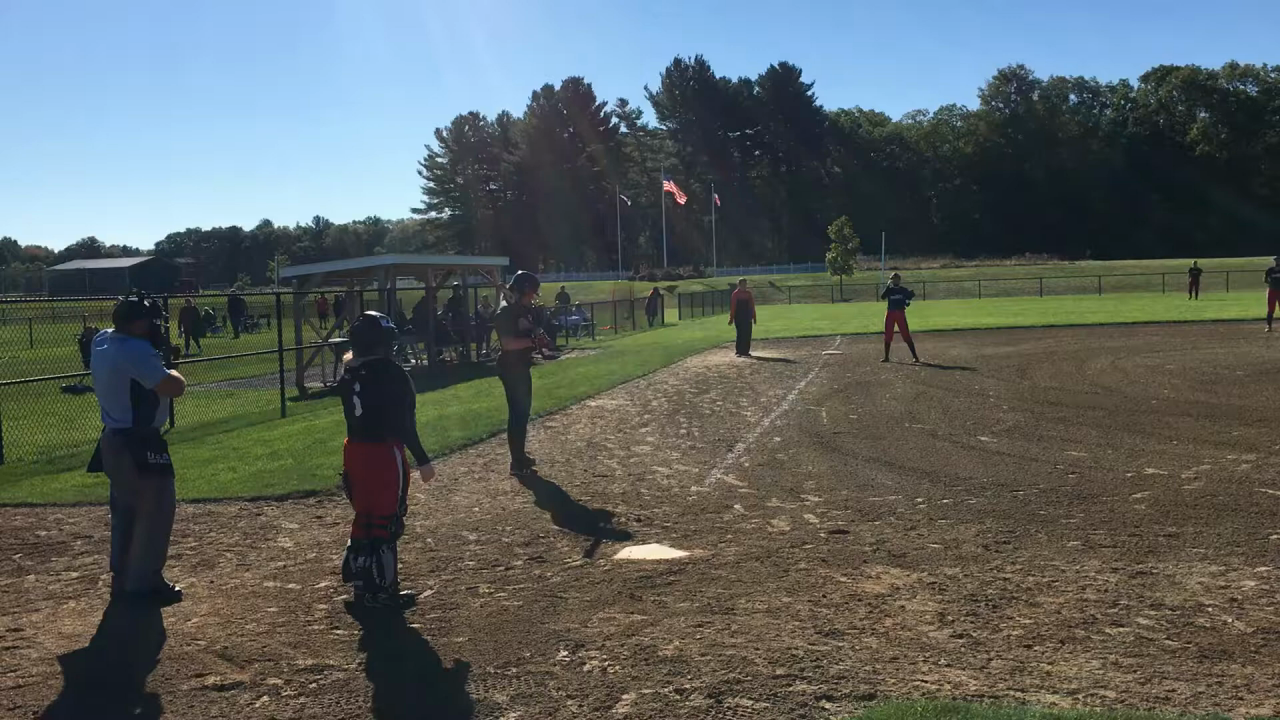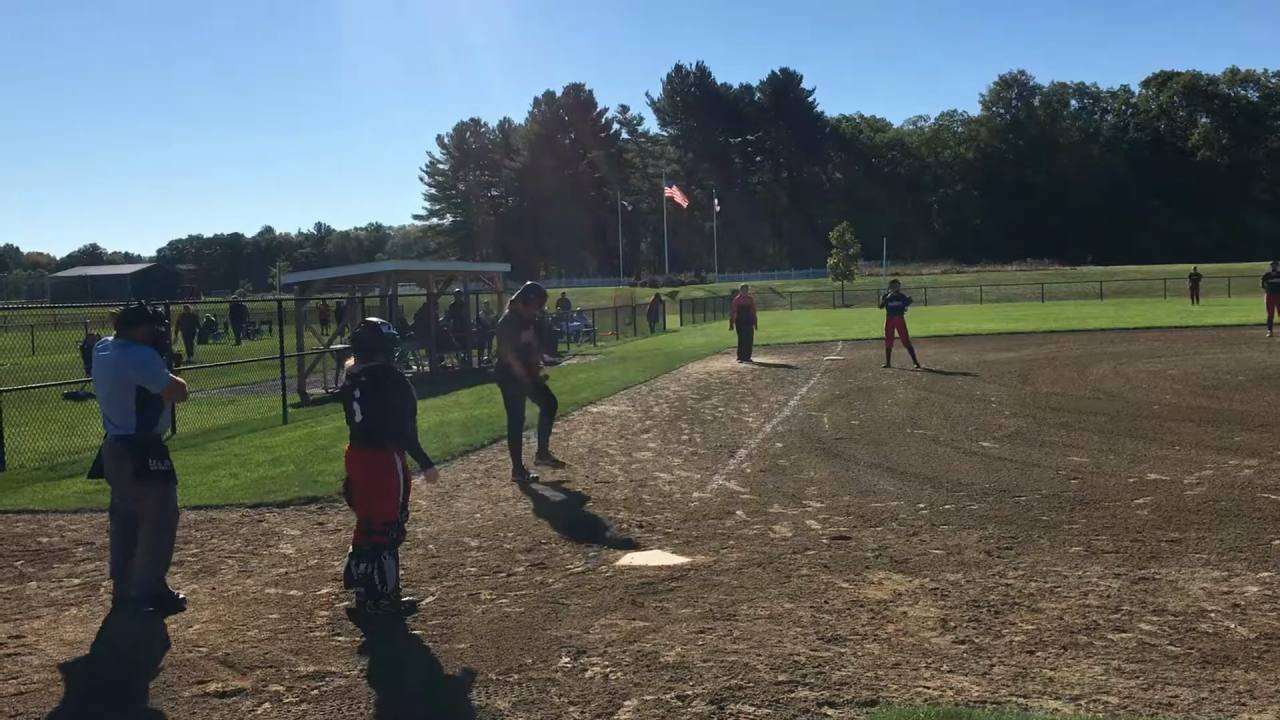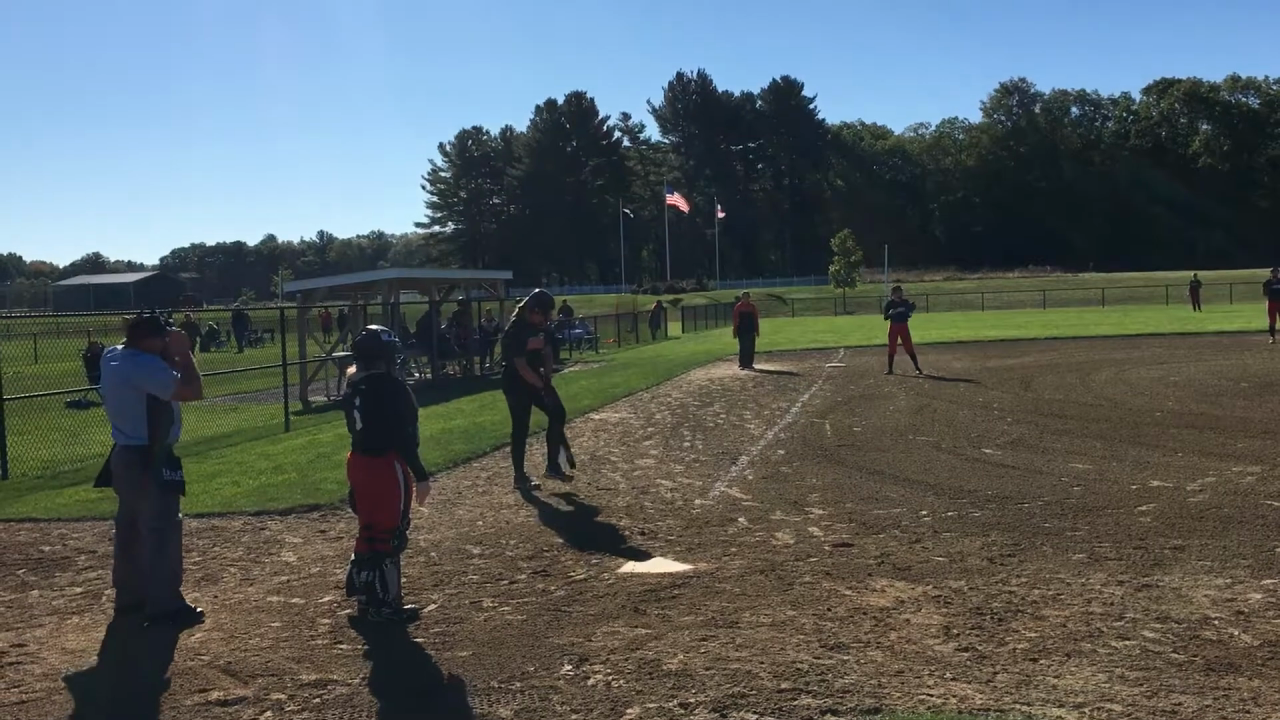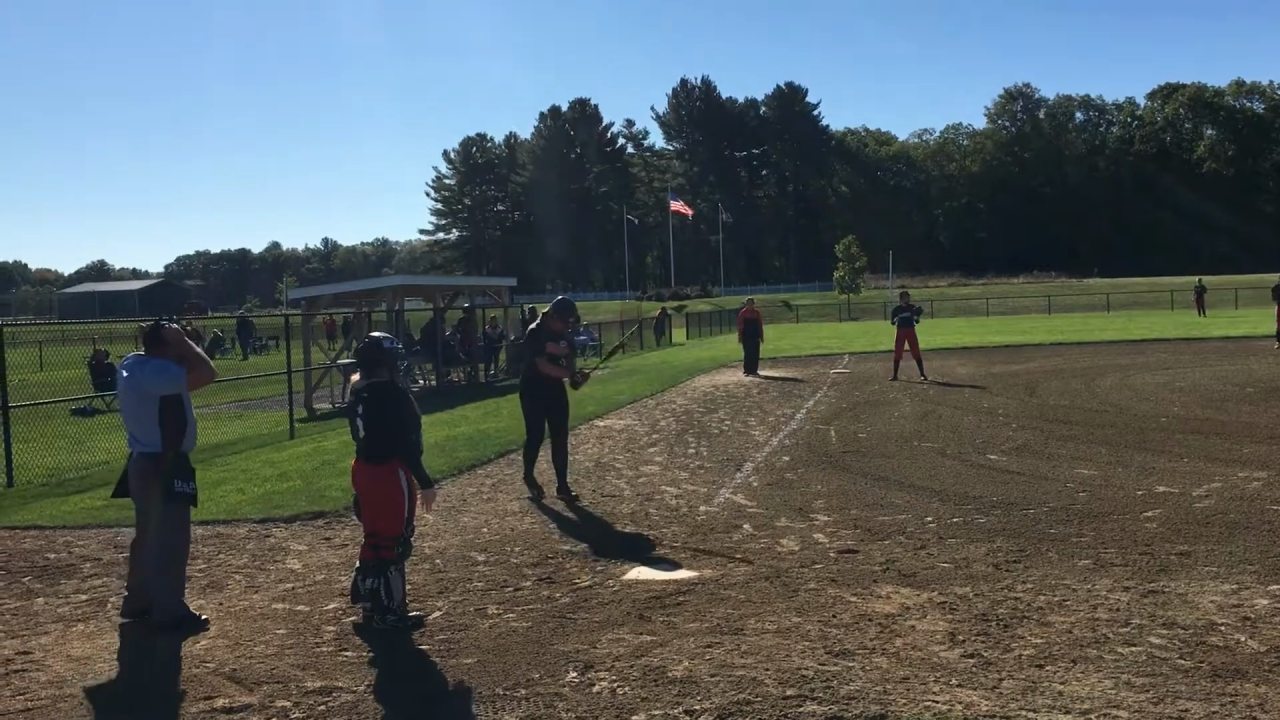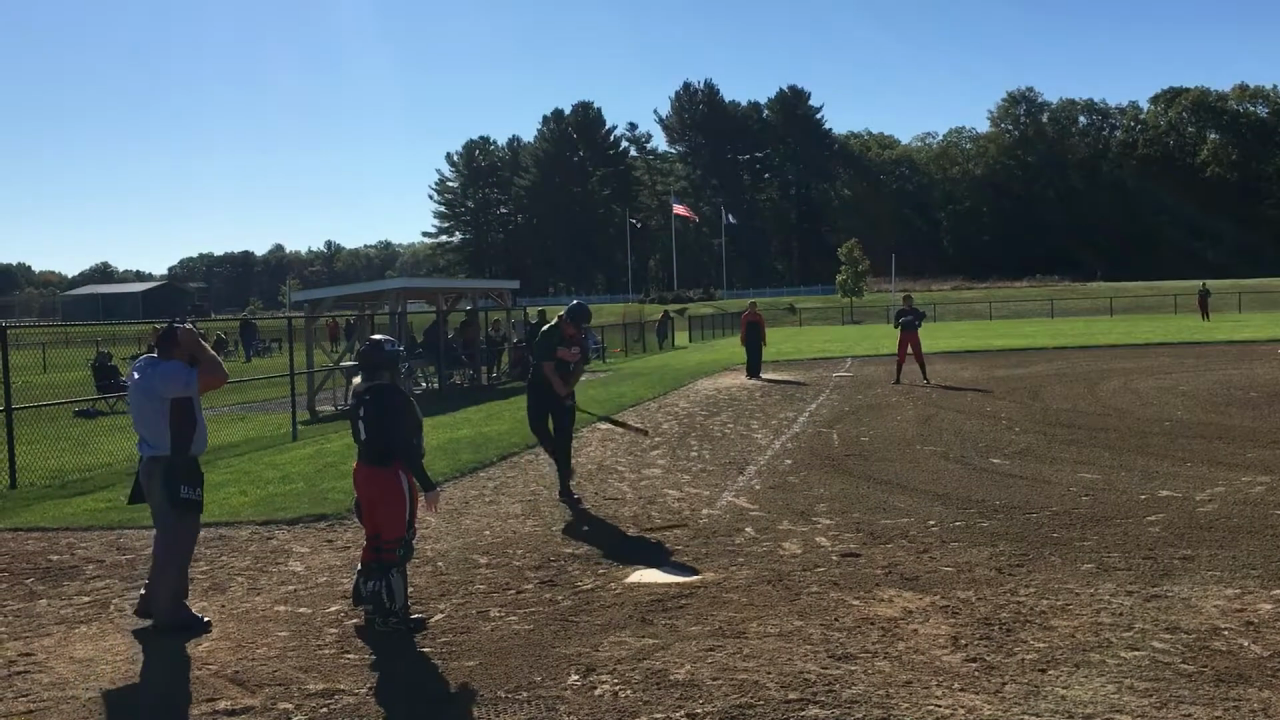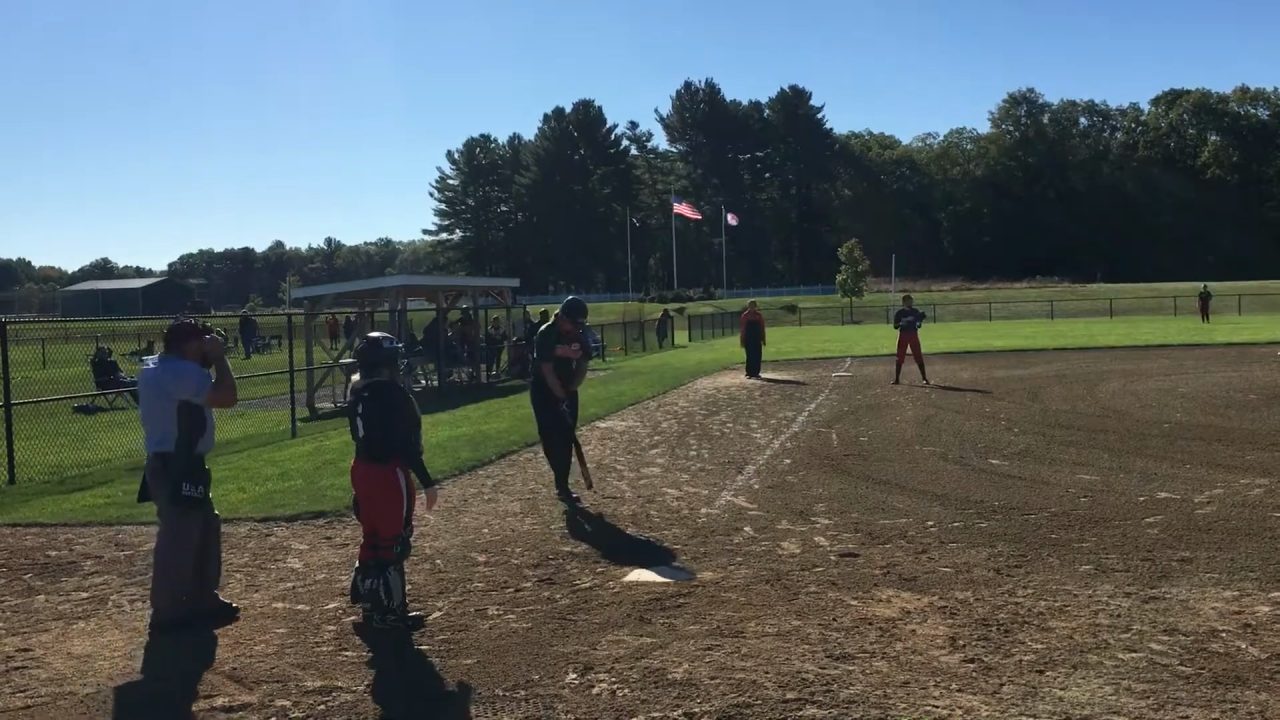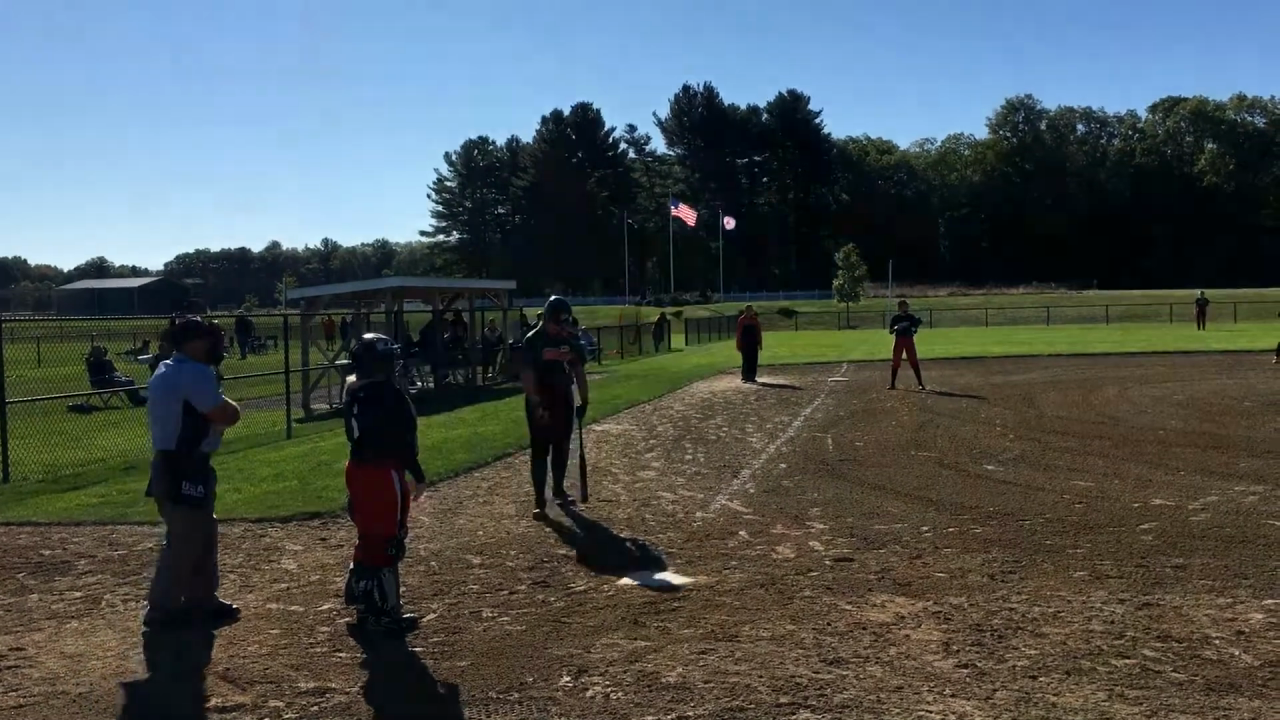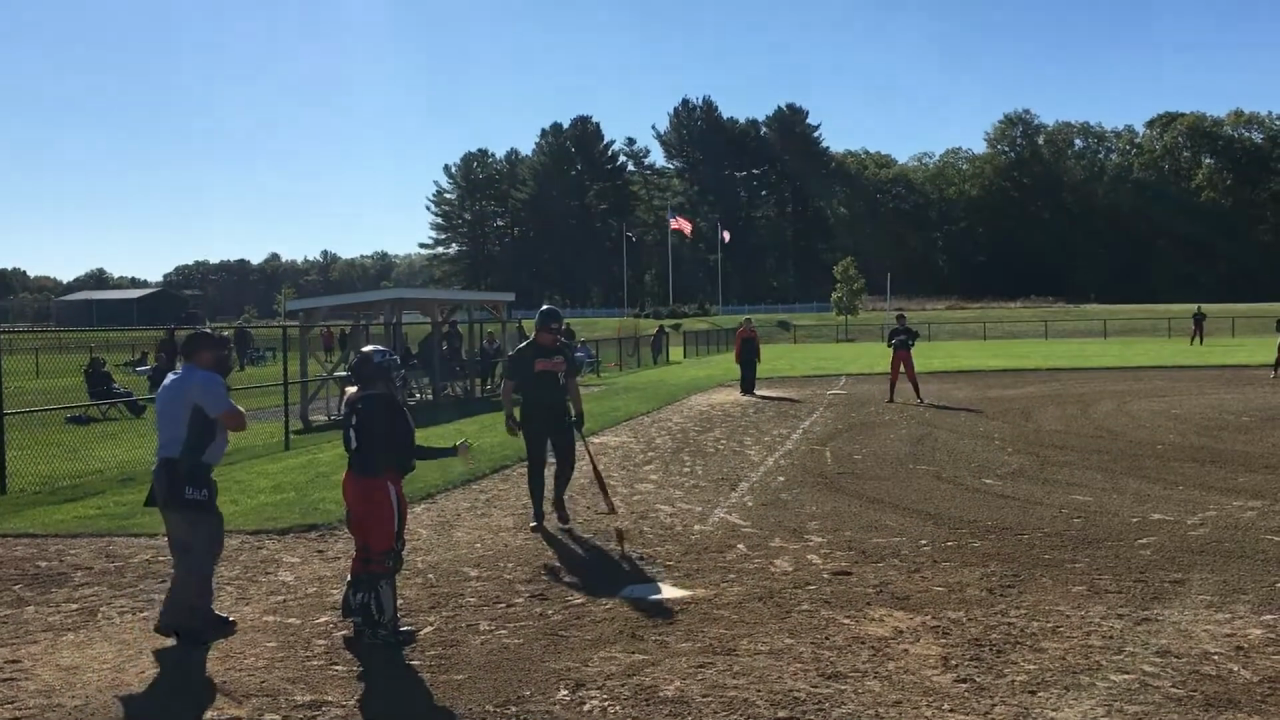
dt=0.3s
person 1, frame 1
left shoulder: (102, 342)
right shoulder: (136, 350)
right elbow: (175, 387)
right wrist: (167, 370)
left hip: (115, 440)
right hip: (139, 443)
left knee: (125, 513)
right knee: (156, 511)
left ankle: (124, 580)
right ankle: (145, 583)
person 1, frame 2
left shoulder: (103, 350)
right shoulder: (140, 356)
right elbow: (179, 392)
left wrist: (141, 336)
right wrist: (169, 376)
left hip: (117, 447)
right hip: (141, 450)
left knee: (125, 519)
right knee: (161, 517)
left ankle: (126, 588)
right ankle: (149, 589)
person 1, frame 3
left shoulder: (112, 358)
right shoulder: (146, 366)
right elbow: (192, 391)
right wrist: (183, 353)
left hip: (125, 456)
right hip: (150, 460)
left knee: (130, 529)
right knee: (163, 530)
left ankle: (130, 596)
right ankle: (165, 603)
person 1, frame 4
left shoulder: (132, 366)
right shoulder: (157, 372)
right elbow: (206, 374)
left wrist: (167, 342)
right wrist: (182, 341)
left hip: (144, 463)
right hip: (164, 467)
left knee: (149, 535)
right knee: (171, 539)
left ankle: (139, 600)
right ankle: (170, 611)
person 1, frame 5
left shoulder: (145, 367)
right shoulder: (169, 374)
right elbow: (218, 376)
right wrist: (195, 342)
left hip: (159, 466)
right hip: (174, 471)
left knee: (175, 537)
right knee: (176, 541)
left ankle: (154, 600)
right ankle: (171, 614)
person 1, frame 6
left shoulder: (155, 368)
right shoulder: (182, 372)
right elbow: (226, 398)
right wrist: (219, 355)
left hip: (168, 463)
right hip: (178, 468)
left knee: (206, 528)
right knee: (178, 539)
left ankle: (203, 601)
right ankle: (168, 611)
person 1, frame 7
left shoulder: (166, 371)
right shoulder: (194, 373)
right elbow: (226, 417)
right wrist: (231, 406)
left hip: (174, 465)
right hip: (184, 469)
left knee: (201, 535)
right knee: (183, 542)
left ankle: (200, 600)
right ankle: (163, 609)
person 1, frame 8
left shoulder: (175, 381)
right shoulder: (204, 381)
right elbow: (237, 422)
right wrist: (231, 408)
left hip: (175, 474)
right hip: (186, 478)
left knee: (191, 548)
right knee: (204, 545)
left ankle: (198, 614)
right ankle: (176, 616)
person 2, frame 1
left shoulder: (349, 373)
right shoulder: (389, 373)
left elbow: (353, 416)
right elbow: (401, 422)
right wrist: (421, 459)
left hip: (356, 449)
right hip: (383, 452)
left knee: (365, 517)
right knee: (386, 521)
left ankle: (363, 584)
right ankle: (381, 590)
person 2, frame 2
left shoulder: (351, 379)
right shoulder: (391, 379)
left elbow: (355, 422)
right elbow: (402, 429)
right wrist: (425, 463)
left hip: (357, 455)
right hip: (385, 458)
left knee: (367, 524)
right knee: (387, 527)
left ankle: (364, 590)
right ankle: (383, 597)
person 2, frame 3
left shoulder: (354, 386)
right shoulder: (390, 387)
left elbow: (357, 428)
right elbow: (402, 436)
right wrist: (421, 475)
left hip: (360, 463)
right hip: (386, 465)
left knee: (369, 531)
right knee: (390, 535)
left ankle: (366, 598)
right ankle: (385, 604)
person 2, frame 4
left shoulder: (358, 393)
right shoulder: (393, 394)
left elbow: (361, 436)
right elbow: (405, 444)
right wrist: (424, 482)
left hip: (365, 470)
right hip: (390, 473)
left knee: (374, 538)
right knee: (394, 542)
left ankle: (371, 604)
right ankle: (390, 611)
person 2, frame 5
left shoulder: (360, 395)
right shoulder: (393, 396)
left elbow: (365, 438)
right elbow: (406, 447)
right wrist: (427, 486)
left hip: (366, 472)
right hip: (391, 475)
left knee: (376, 541)
right knee: (395, 544)
left ankle: (373, 606)
right ankle: (392, 614)
person 2, frame 6
left shoulder: (358, 391)
right shoulder: (392, 393)
left elbow: (362, 434)
right elbow: (405, 443)
right wrist: (426, 482)
left hip: (364, 469)
right hip: (389, 472)
left knee: (373, 538)
right knee: (393, 541)
left ankle: (371, 602)
right ankle: (389, 611)
person 2, frame 7
left shoulder: (354, 391)
right shoulder: (389, 395)
right elbow: (402, 443)
right wrist: (419, 477)
left hip: (358, 470)
right hip: (383, 474)
left knee: (368, 539)
right knee: (388, 542)
left ankle: (365, 604)
right ankle: (384, 612)
person 2, frame 8
left shoulder: (353, 403)
right shoulder: (387, 406)
right elbow: (406, 450)
right wrist: (453, 451)
left hip: (356, 481)
right hip: (381, 485)
left knee: (366, 550)
right knee: (385, 554)
left ankle: (362, 616)
right ankle: (381, 624)
person 3, frame 1
left shoulder: (525, 309)
right shoulder: (505, 312)
left elbow: (532, 332)
right elbow: (508, 344)
left wrist: (538, 336)
right wrist: (533, 341)
left hip: (522, 365)
right hip: (511, 367)
left knee: (523, 411)
right knee: (518, 412)
left ankle: (520, 456)
right ankle: (516, 463)
person 3, frame 2
left shoulder: (527, 319)
right shoulder: (508, 322)
right elbow: (510, 358)
left wrist: (536, 369)
right wrist: (527, 381)
left hip: (526, 373)
right hip: (510, 375)
left knee: (550, 404)
right knee: (516, 420)
left ankle: (543, 453)
right ankle: (518, 469)
person 3, frame 3
left shoulder: (539, 326)
right shoulder: (515, 330)
left elbow: (545, 350)
right elbow: (521, 366)
left wrist: (547, 374)
right wrist: (542, 387)
left hip: (537, 379)
right hip: (516, 383)
left knee: (558, 414)
right knee: (521, 428)
left ankle: (553, 466)
right ankle: (519, 476)
person 3, frame 4
left shoulder: (564, 334)
right shoulder: (535, 333)
left elbow: (568, 360)
right elbow: (543, 366)
left wrist: (574, 377)
right wrist: (571, 375)
left hip: (555, 388)
right hip: (533, 389)
left knee: (560, 437)
right knee: (535, 435)
left ankle: (562, 486)
right ankle: (529, 477)
person 3, frame 5
left shoulder: (580, 339)
right shoulder: (548, 335)
left elbow: (579, 369)
right elbow: (548, 370)
left wrist: (567, 393)
right wrist: (563, 395)
left hip: (563, 392)
right hip: (540, 389)
left knee: (565, 437)
right knee: (539, 426)
left ankle: (565, 488)
right ankle: (563, 464)
person 3, frame 6
left shoulder: (579, 336)
right shoulder: (546, 334)
left elbow: (582, 367)
right elbow: (547, 371)
left wrist: (570, 393)
right wrist: (561, 399)
left hip: (567, 391)
right hip: (544, 390)
left knee: (566, 438)
right knee: (549, 434)
left ankle: (564, 487)
right ankle: (560, 479)
person 3, frame 7
left shoulder: (571, 339)
right shoulder: (533, 340)
left elbow: (579, 371)
right elbow: (528, 376)
left wrist: (584, 401)
right wrist: (537, 405)
left hip: (563, 400)
right hip: (539, 403)
left knee: (561, 448)
right knee: (540, 451)
left ankle: (558, 489)
right ankle: (540, 501)
person 3, frame 8
left shoulder: (565, 349)
right shoulder: (523, 352)
left elbow: (571, 383)
right elbow: (508, 387)
left wrist: (578, 413)
right wrist: (509, 415)
left hip: (559, 412)
right hip: (533, 414)
left knee: (567, 460)
right knee: (536, 465)
left ankle: (559, 500)
right ankle: (537, 513)
